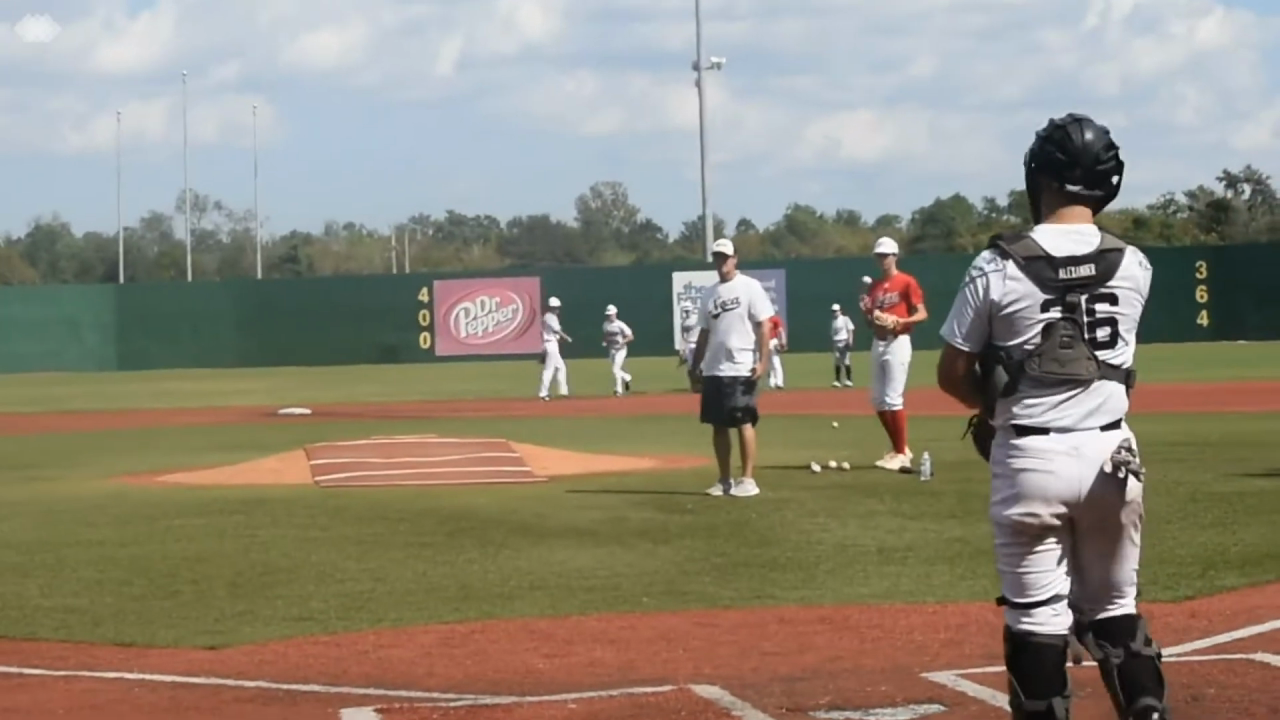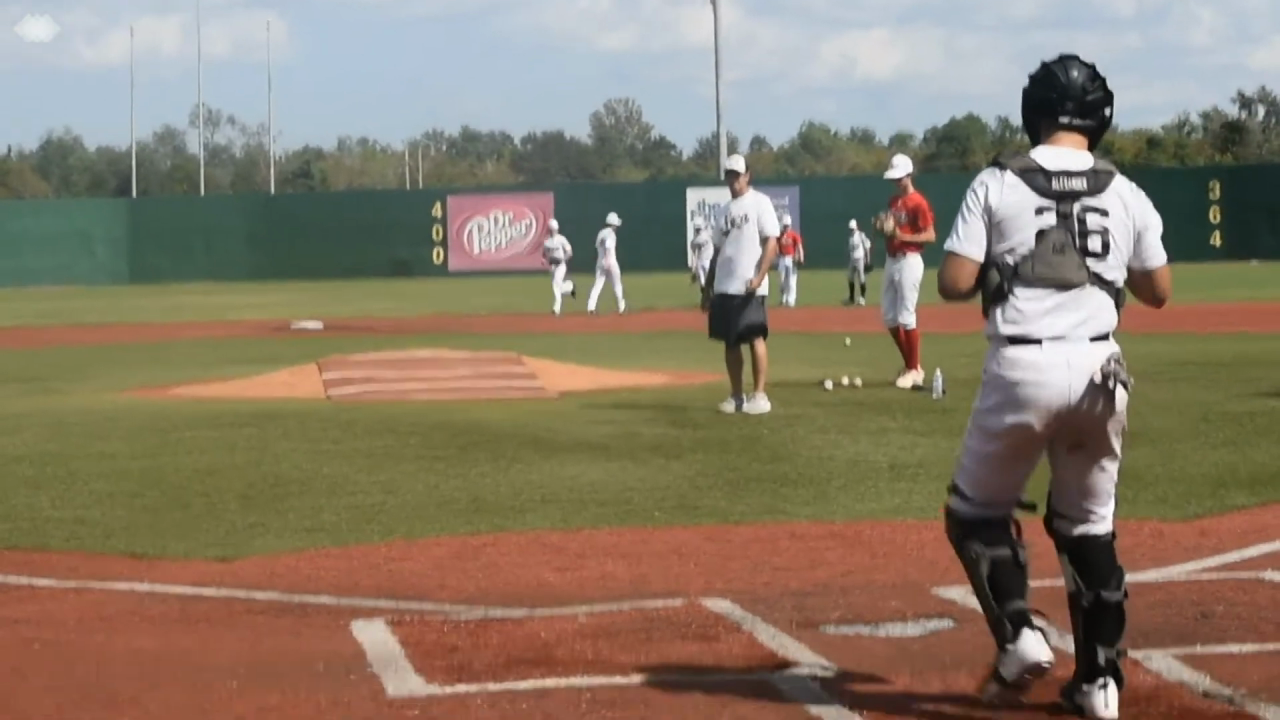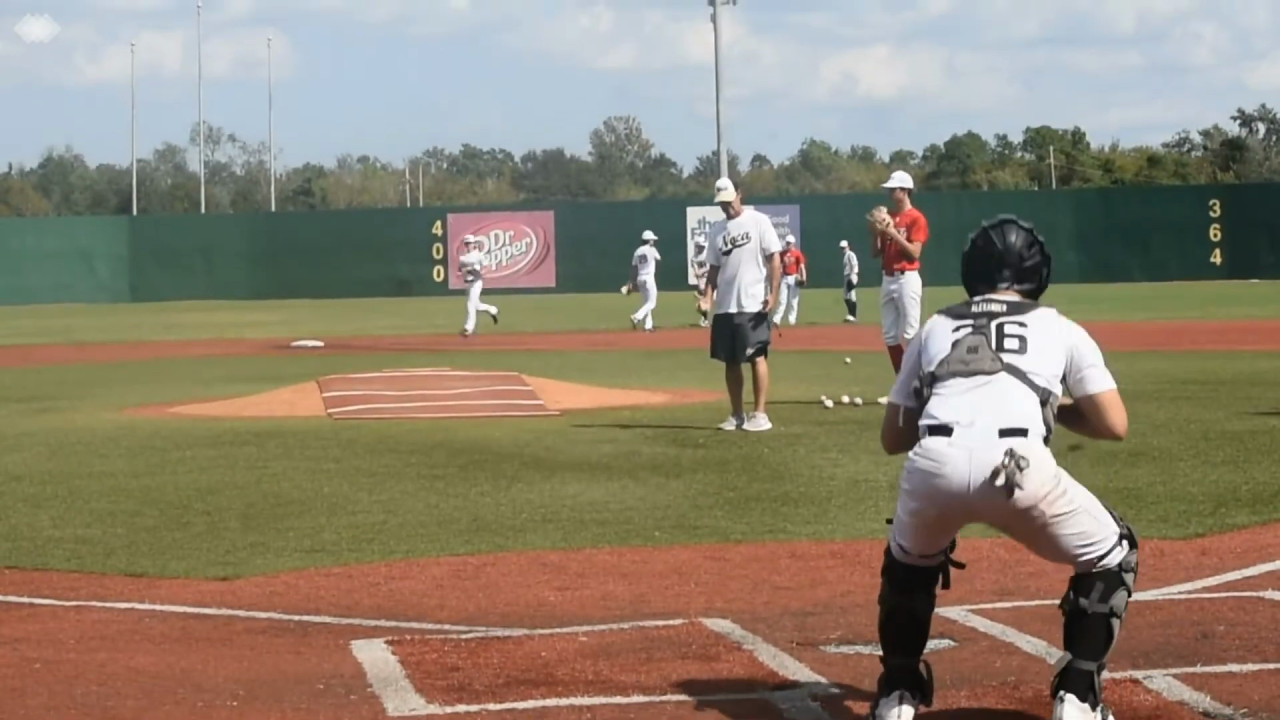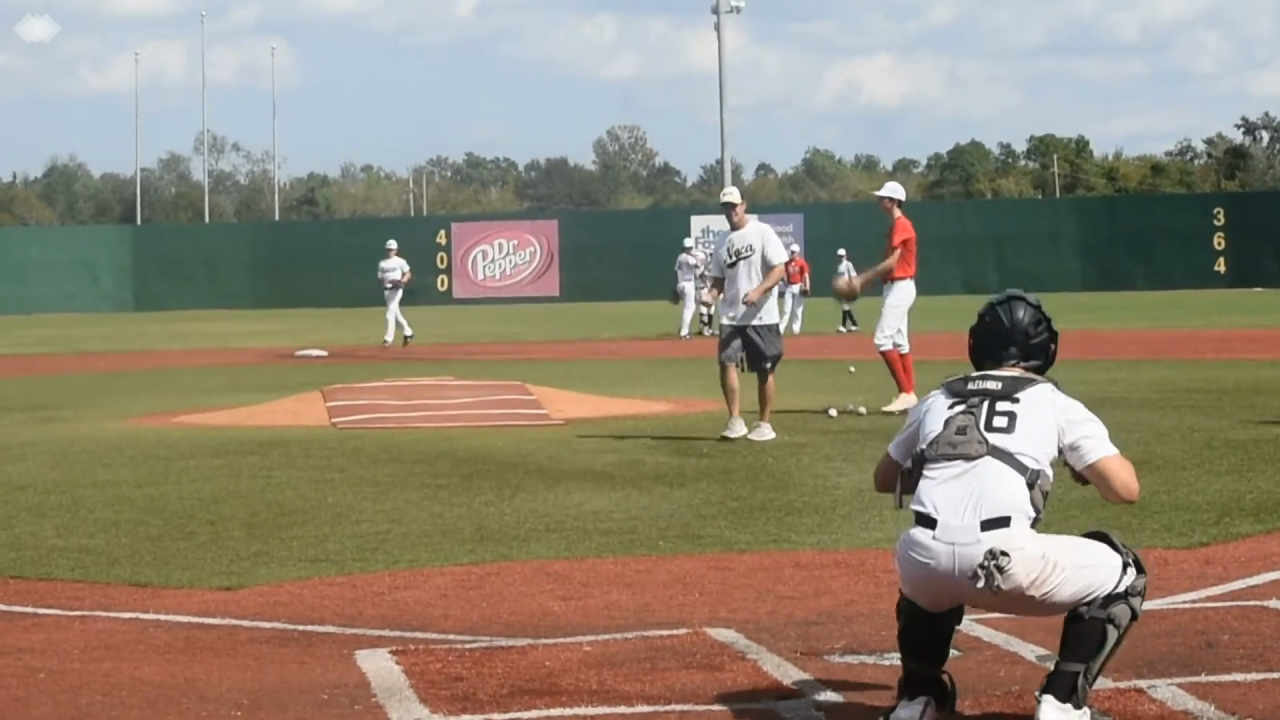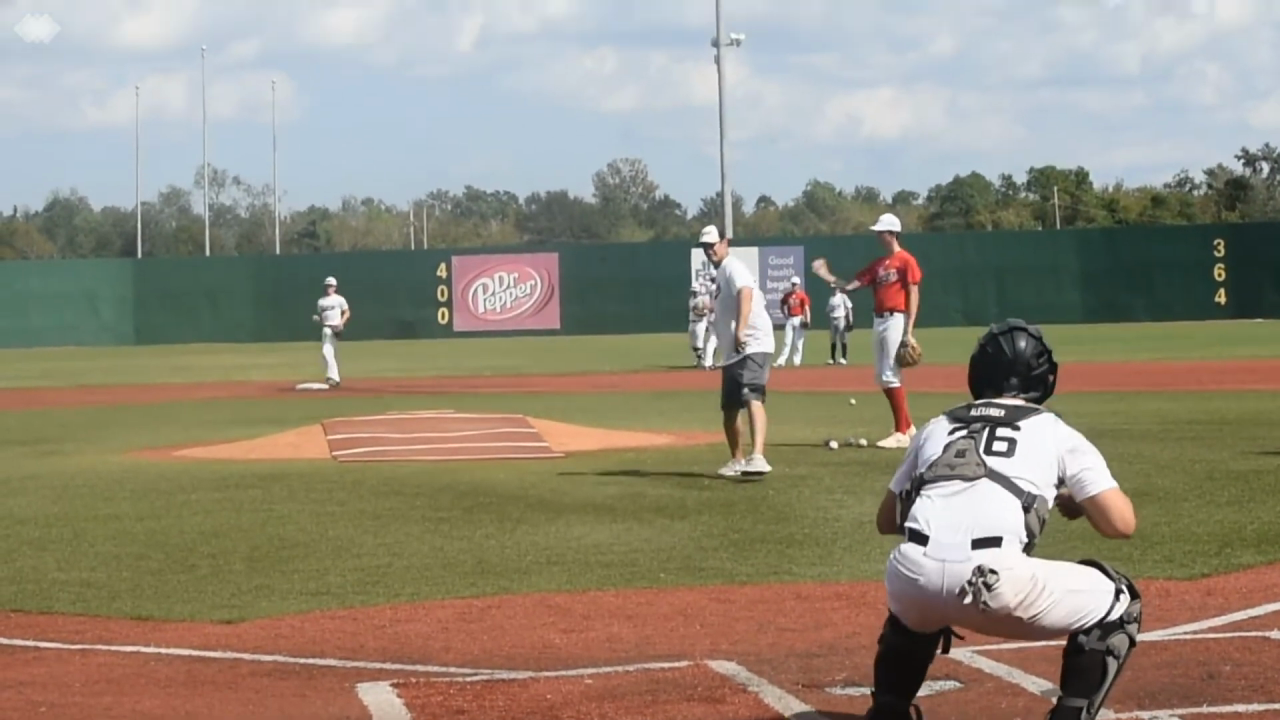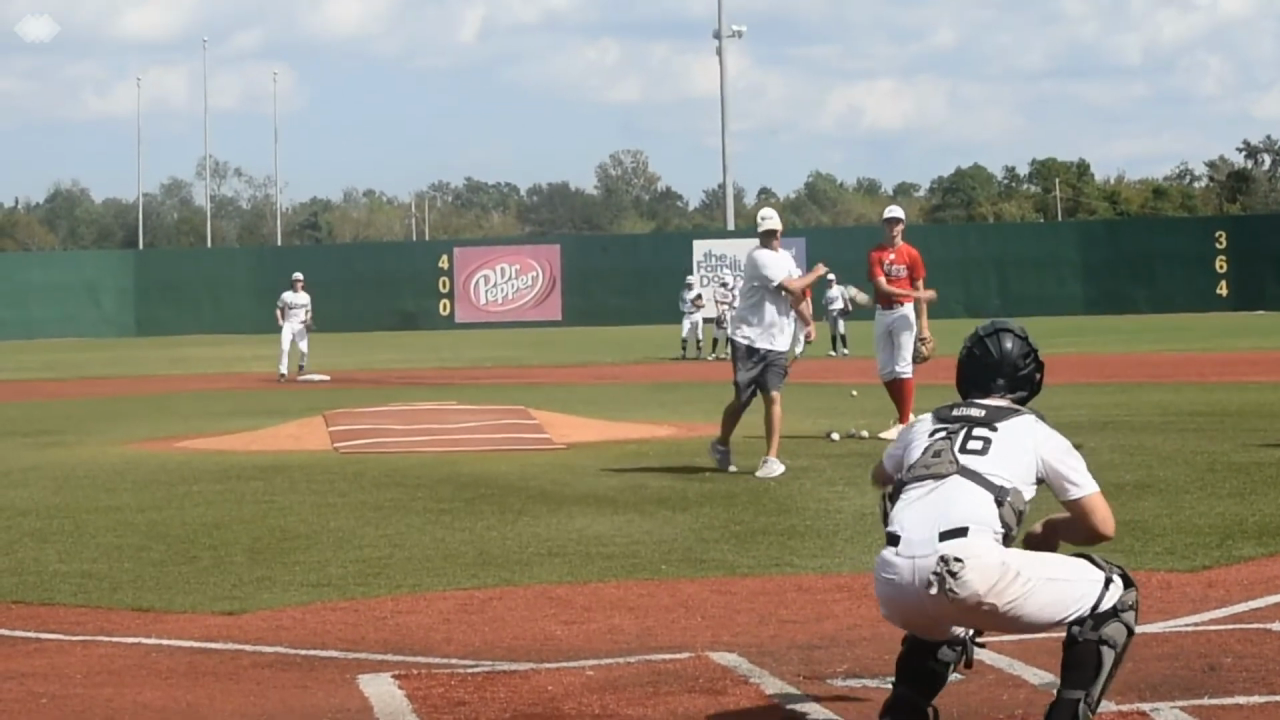
dt=0.7s
person 1, frame 1
left shoulder: (996, 266)
right shoulder: (1134, 266)
left elbow: (953, 375)
left hip: (1029, 461)
right hip: (1108, 456)
left knee: (1036, 621)
right knee: (1112, 611)
person 1, frame 2
left shoulder: (995, 184)
right shoulder: (1128, 195)
left elbow: (954, 283)
right elbow: (1158, 292)
left hip: (1021, 369)
right hip: (1097, 369)
left knee: (975, 512)
right knee: (1089, 527)
left ankle: (1019, 635)
person 1, frame 3
left shoulder: (936, 326)
right shoulder: (1060, 327)
left elbow: (892, 437)
right elbow: (1115, 425)
left hip: (936, 462)
right hip: (1018, 464)
left knee: (910, 558)
right knee: (1110, 556)
person 1, frame 4
left shoulder: (937, 399)
right shoulder: (1056, 403)
left elbow: (884, 480)
right elbow: (1124, 489)
right wrist: (1087, 468)
left hip: (924, 558)
right hip: (1003, 561)
right knee: (1123, 577)
person 1, frame 5
left shoulder: (937, 427)
right shoulder: (1058, 432)
left elbow: (886, 521)
right elbow: (1121, 524)
right wrist: (1080, 501)
left hip: (911, 575)
right hip: (991, 580)
right knee: (1117, 605)
person 1, frame 6
left shoulder: (925, 425)
right shoulder: (1038, 435)
left elbow: (881, 477)
right elbow: (1101, 526)
right wrist: (1050, 533)
left hip: (892, 582)
right hip: (969, 571)
left knee: (940, 628)
right knee: (1112, 596)
person 2, frame 1
left shoulder: (750, 287)
right shoulder: (710, 293)
left elbow: (764, 326)
left wrist: (763, 362)
right wrist: (694, 368)
left hip: (741, 369)
right hip: (714, 371)
left knee: (744, 423)
right knee: (718, 425)
left ankle: (747, 479)
right ankle: (725, 479)
person 2, frame 2
left shoulder: (760, 203)
right shoulder: (725, 210)
left elbow: (771, 244)
left wrist: (760, 276)
right wrist: (708, 288)
left hip: (749, 287)
right hip: (724, 288)
left knee: (755, 338)
right knee: (729, 341)
left ankle: (759, 395)
right ankle: (737, 395)
person 2, frame 3
left shoulder: (758, 221)
right shoulder: (719, 230)
left elbow: (775, 259)
left wrist: (773, 294)
right wrist: (708, 296)
left hip: (753, 305)
right hip: (725, 307)
left knee: (757, 357)
right knee: (730, 361)
left ankle: (760, 414)
right ankle: (737, 414)
person 2, frame 4
left shoulder: (763, 232)
right shoulder: (723, 243)
left elbow: (780, 268)
right elbow: (719, 280)
left wrist: (759, 290)
right wrist: (712, 295)
left hip: (762, 316)
right hip: (731, 317)
left knee: (765, 370)
right knee: (727, 364)
left ankle: (764, 424)
right ankle: (735, 421)
person 2, frame 5
left shoulder: (732, 267)
right shoulder: (721, 274)
left elbow: (746, 293)
left wrist: (740, 329)
right wrist: (713, 310)
left hip: (754, 346)
right hip: (732, 352)
left knee: (751, 398)
right knee: (729, 409)
left ankle: (757, 457)
right ankle: (737, 460)
person 2, frame 6
left shoulder: (785, 257)
right shoulder: (759, 257)
left elbow: (797, 295)
right elbow: (791, 288)
left wrist: (808, 322)
right wrist: (815, 274)
left hip: (778, 342)
right hip: (749, 340)
left knee: (774, 396)
right knee: (742, 398)
left ankle: (772, 458)
right ankle: (721, 445)
person 3, frame 1
left shoulder: (906, 282)
right shoulder: (874, 285)
left elbow: (922, 313)
right elbow: (871, 320)
left wrist: (900, 321)
right wrist: (868, 311)
left hip: (897, 343)
right hip: (878, 344)
left knee: (893, 399)
right knee: (877, 400)
left ankle: (902, 454)
right ankle: (898, 448)
person 3, frame 2
left shoulder: (918, 202)
right shoulder: (893, 201)
left elbow: (930, 237)
left wrist: (901, 236)
left hip: (908, 262)
right hip: (891, 261)
left knee: (906, 317)
right knee: (889, 317)
left ankle: (914, 372)
right ankle: (910, 366)
person 3, frame 3
left shoulder: (915, 218)
right shoulder: (889, 219)
left elbow: (915, 252)
right elbow: (876, 253)
left wrist: (893, 233)
right wrist: (876, 232)
left hip: (907, 280)
right hip: (887, 280)
left knee: (910, 334)
right knee: (891, 336)
person 3, frame 4
left shoulder: (900, 225)
right shoulder: (902, 225)
left elbow: (893, 261)
left hip: (900, 287)
right hip: (898, 287)
left knee: (882, 339)
right knee: (899, 343)
left ankle: (906, 393)
right ankle: (909, 396)
person 3, frame 5
left shoulder: (906, 260)
right shoulder: (877, 263)
left elbow: (913, 297)
right elbow: (852, 285)
left wrist: (909, 331)
right wrist: (828, 277)
left hip: (896, 321)
right hip: (879, 321)
left knee: (891, 375)
right knee: (885, 376)
left ankle: (902, 433)
right ankle: (906, 426)
person 3, frame 6
left shoulder: (911, 254)
right shoulder: (875, 253)
left elbow: (919, 289)
right elbow: (882, 286)
left wrist: (923, 325)
right wrist: (917, 294)
left hip: (904, 311)
right hip: (883, 313)
left knee: (903, 368)
right knee: (885, 370)
left ankle: (904, 423)
right ankle: (905, 415)
